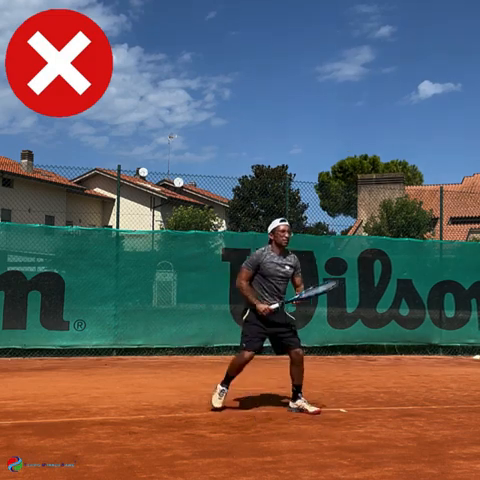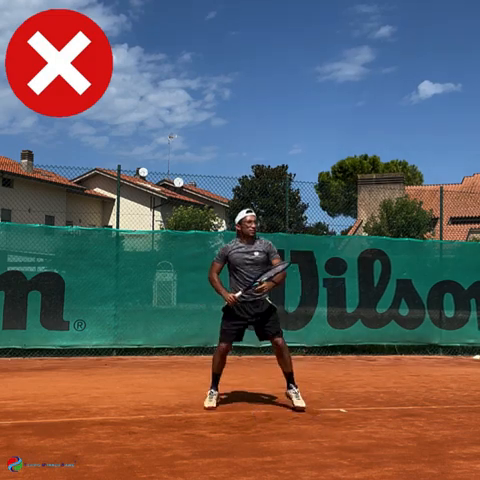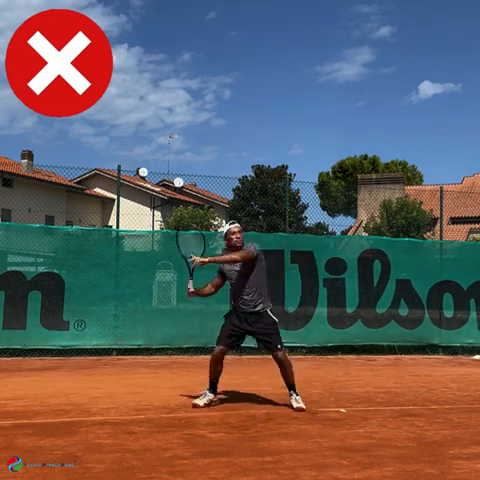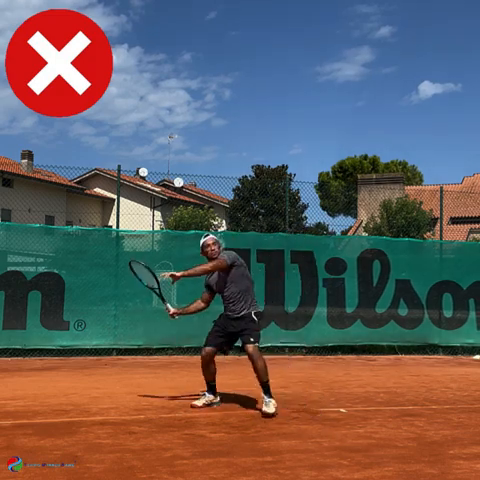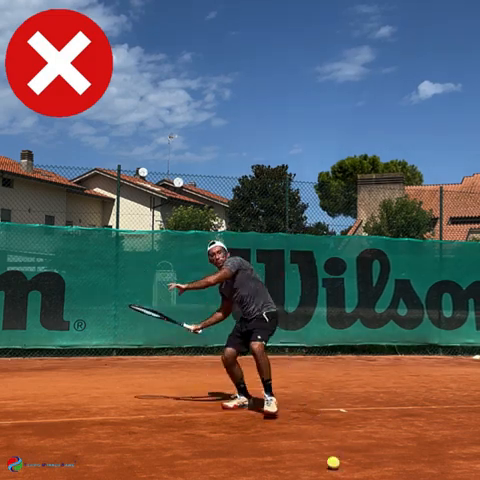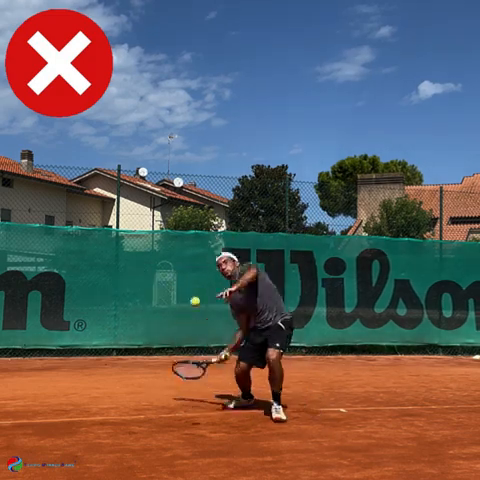
dt=0.4s
person 1, frame 1
left shoulder: (293, 259)
right shoulder: (258, 255)
left elbow: (299, 285)
right elbow: (241, 282)
right wrist: (258, 304)
left hip: (280, 315)
right hip: (257, 315)
left knee: (297, 354)
right knee: (246, 355)
left ankle: (297, 399)
right ankle: (223, 387)
person 1, frame 2
left shoulder: (266, 245)
right shoulder: (228, 248)
left elbow: (280, 271)
right elbow: (212, 273)
left wrist: (271, 283)
right wrist: (224, 293)
left hip: (262, 305)
right hip: (237, 306)
left knee: (279, 343)
right knee: (223, 347)
left ankle: (292, 389)
right ankle: (214, 390)
person 1, frame 3
left shoulder: (253, 249)
right shoulder: (225, 266)
left elbow: (237, 257)
right elbow: (213, 287)
left wrist: (207, 260)
right wrist: (196, 291)
left hip: (262, 314)
right hip: (238, 314)
left knee: (280, 355)
right knee: (218, 352)
left ankle: (293, 394)
right ankle: (211, 393)
person 1, frame 4
left shoulder: (230, 256)
right shoulder: (211, 278)
left elbow: (208, 267)
right elbow: (203, 302)
left wrist: (181, 274)
right wrist: (181, 311)
left hip: (248, 316)
right hip: (228, 318)
left knee: (252, 349)
right knee: (207, 354)
left ankle: (268, 398)
right ankle: (211, 395)
person 1, frame 5
left shoulder: (235, 262)
right shoulder: (225, 285)
left elbow: (213, 279)
right elbow: (224, 312)
left wrist: (186, 286)
right wrist: (201, 325)
left hip: (266, 315)
right hip: (247, 319)
left knee: (257, 347)
right knee: (228, 357)
left ankle: (269, 397)
right ankle: (244, 396)
person 1, frame 6
left shoulder: (249, 270)
right shoulder: (234, 298)
left elbow: (251, 273)
right elbow: (243, 328)
left wrist: (234, 287)
right wrist: (229, 349)
left hip: (279, 324)
right hip: (257, 329)
left knee: (272, 357)
right knee: (240, 371)
left ankle: (277, 405)
right ankle: (246, 398)
